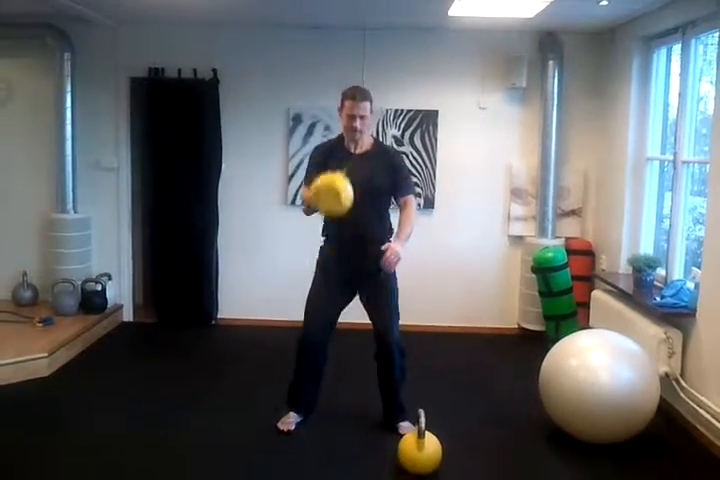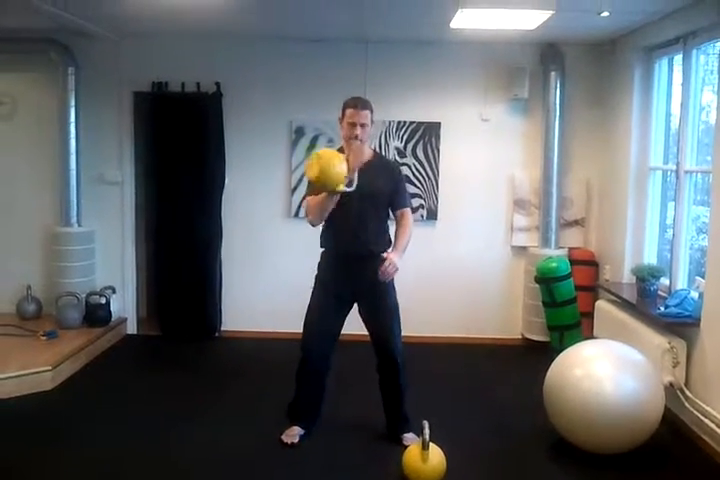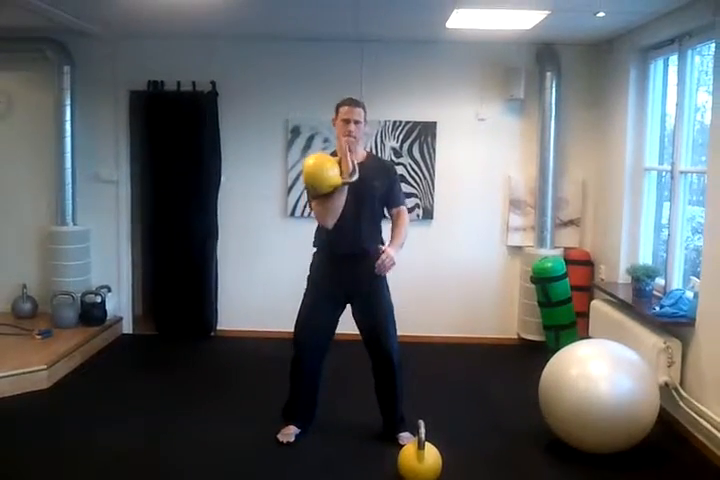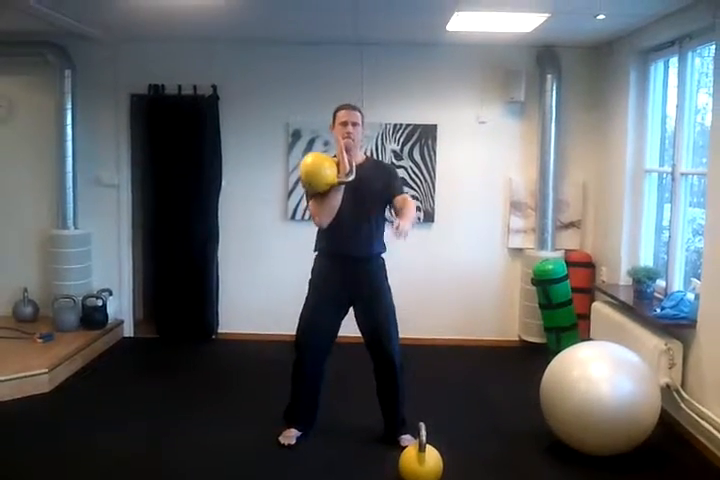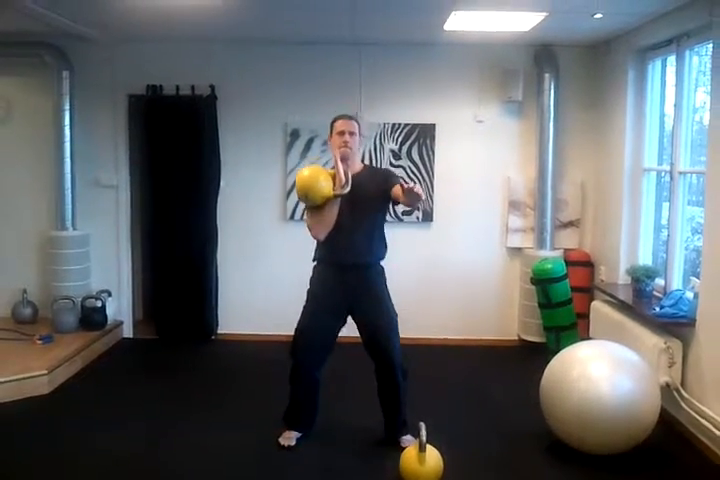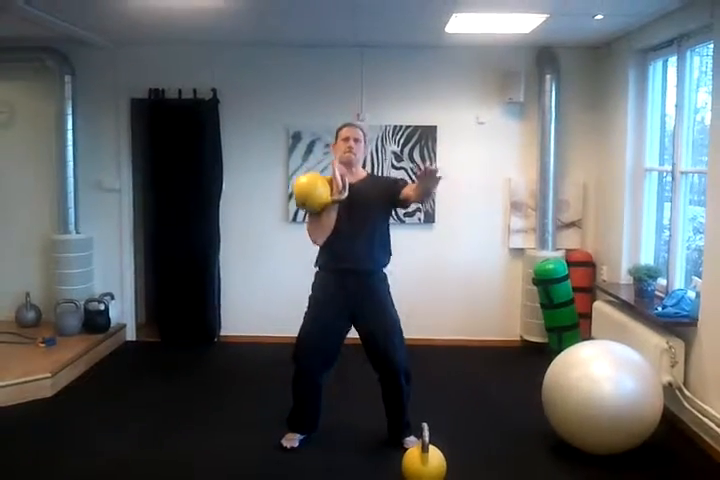
dt=0.2s
person 1, frame 1
left shoulder: (389, 158)
right shoulder: (323, 154)
left elbow: (408, 205)
right elbow: (307, 205)
left wrist: (398, 242)
left hip: (377, 259)
right hip: (335, 256)
left knee: (389, 339)
right knee: (313, 335)
left ankle: (395, 414)
right ankle: (298, 407)
person 1, frame 2
left shoulder: (389, 169)
left elbow: (405, 217)
right elbow: (313, 216)
left wrist: (397, 253)
right wrist: (344, 180)
left hip: (375, 269)
right hip: (334, 267)
left knee: (391, 350)
right knee: (314, 347)
left ankle: (399, 425)
right ankle: (301, 420)
person 1, frame 3
left shoulder: (384, 169)
left elbow: (401, 215)
right elbow: (325, 219)
left wrist: (393, 247)
right wrist: (346, 177)
left hip: (369, 268)
right hip: (328, 266)
left knee: (385, 349)
right knee: (307, 345)
left ankle: (395, 425)
right ankle: (297, 419)
person 1, frame 4
left shoulder: (383, 171)
left elbow: (406, 203)
right elbow: (321, 218)
left wrist: (405, 219)
right wrist: (342, 177)
left hip: (370, 269)
right hip: (329, 268)
left knee: (387, 351)
right knee: (309, 347)
left ankle: (396, 427)
right ankle: (298, 421)
person 1, frame 5
left shoulder: (381, 177)
left elbow: (404, 194)
right elbow: (319, 231)
left wrist: (413, 193)
right wrist: (338, 191)
left hip: (369, 277)
right hip: (328, 277)
left knee: (390, 356)
right knee: (305, 352)
left ankle: (397, 428)
right ankle: (297, 423)
person 1, frame 6
left shoulder: (385, 186)
left elbow: (417, 194)
right elbow: (318, 237)
left wrist: (427, 183)
right wrist: (336, 197)
left hip: (372, 284)
right hip: (330, 283)
left knee: (394, 362)
right knee: (307, 358)
left ankle: (401, 430)
right ankle: (300, 426)
